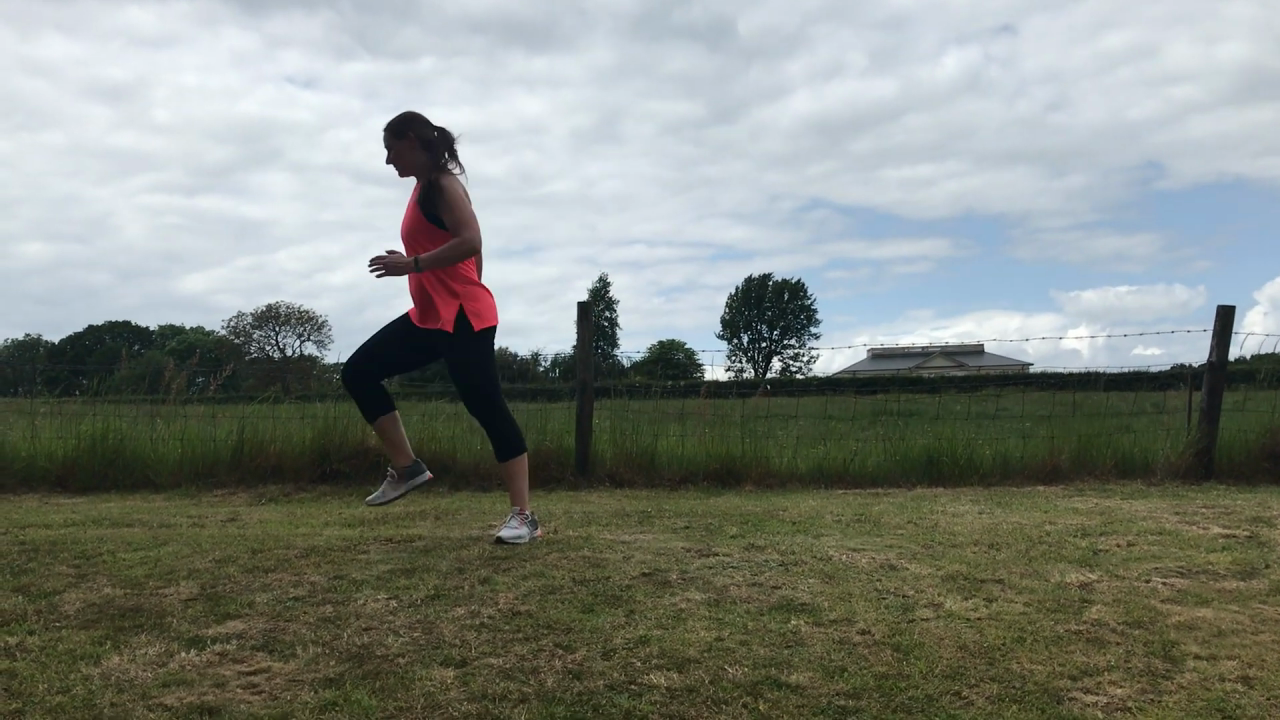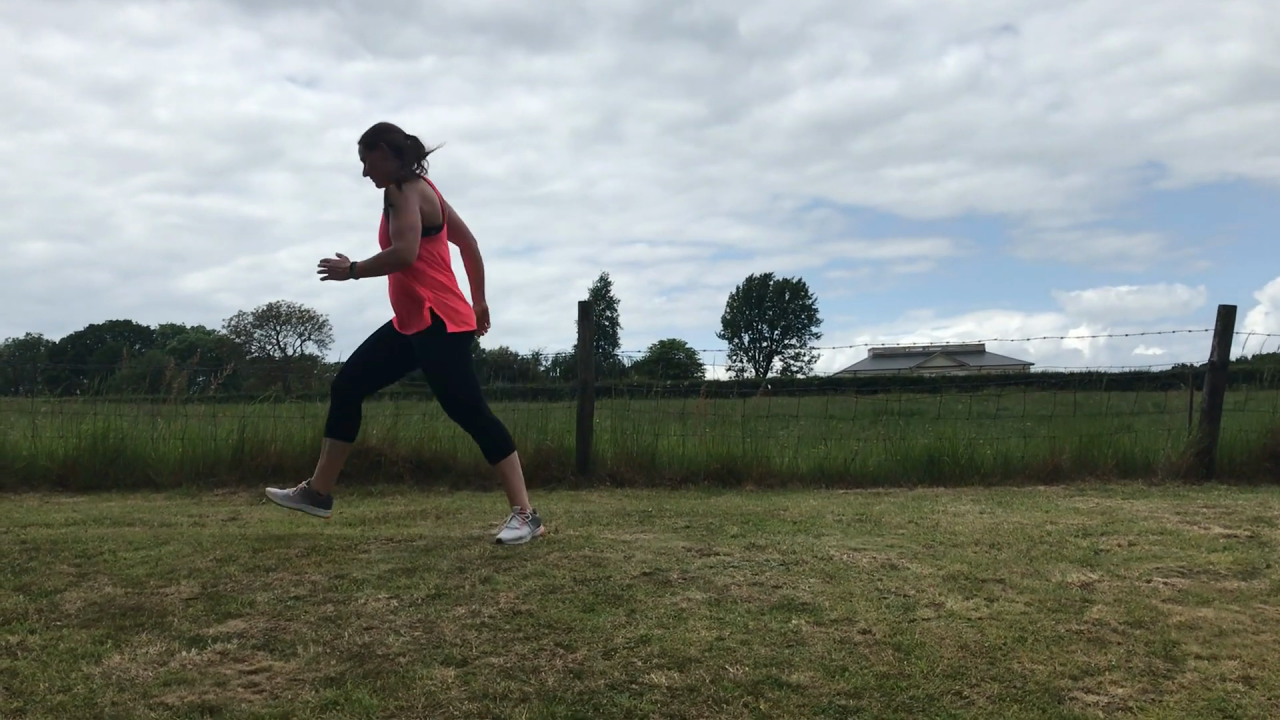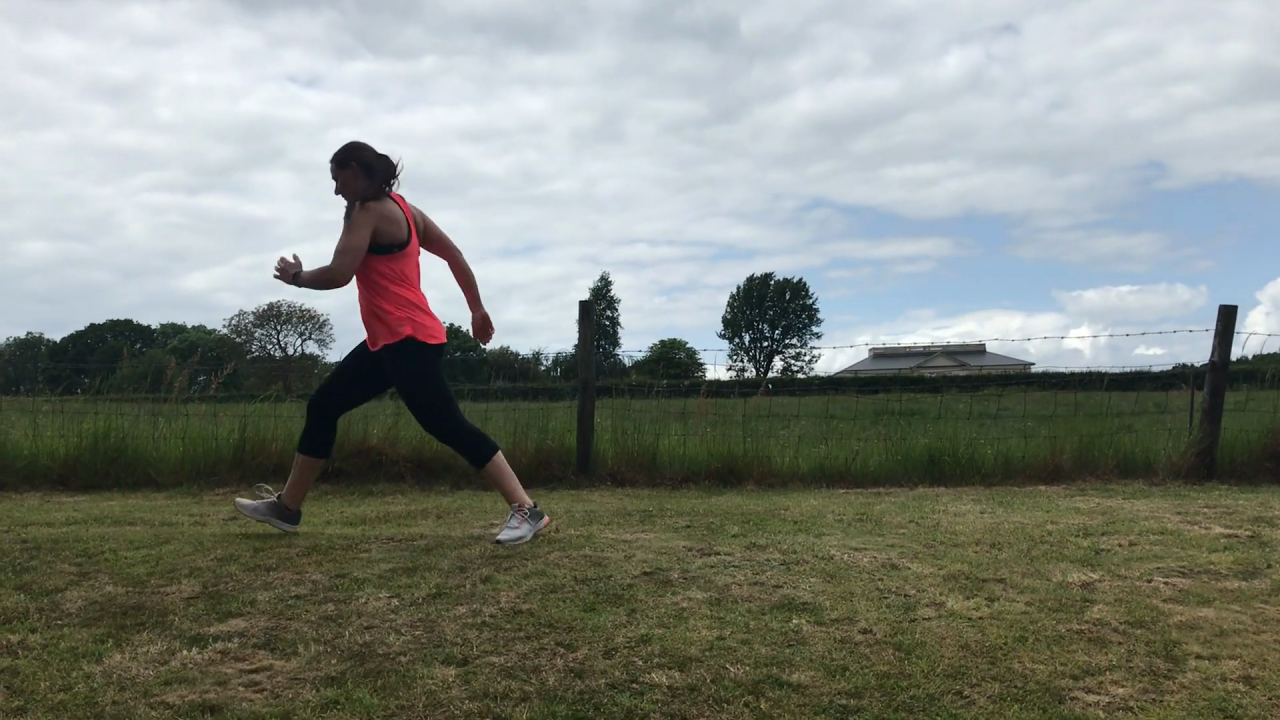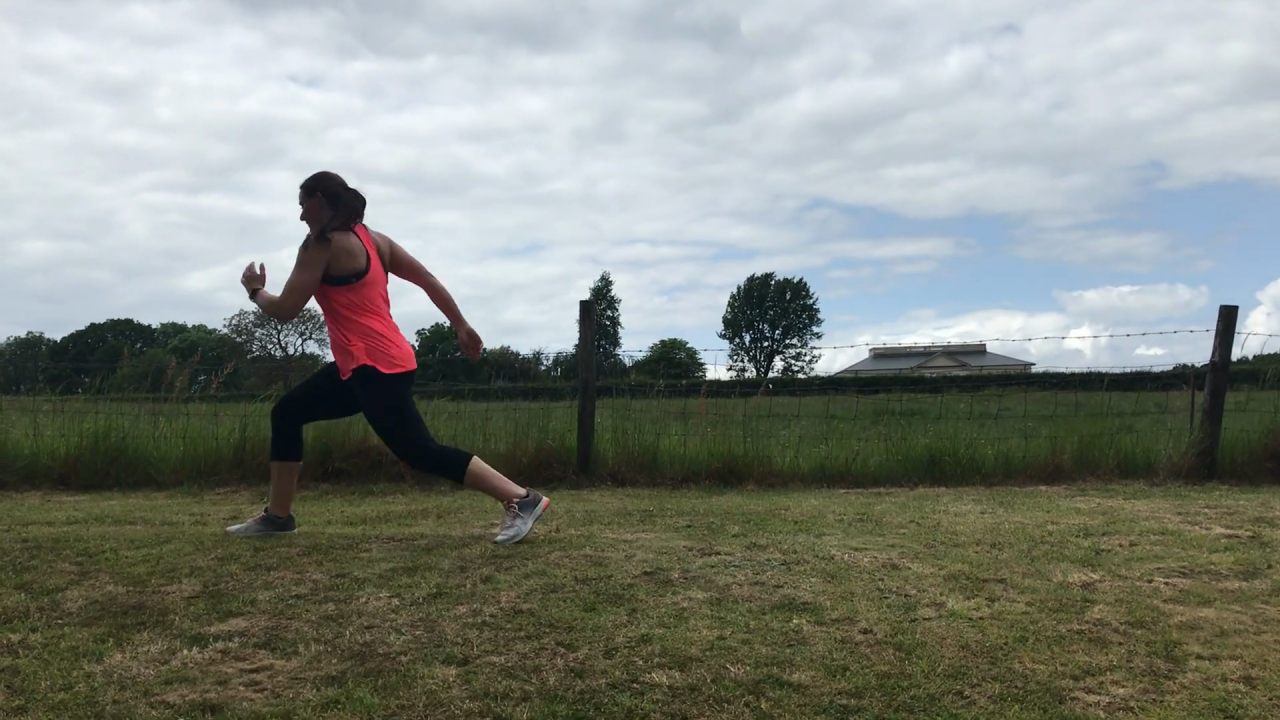
dt=0.1s
person 1, frame 1
left shoulder: (443, 185)
right shoulder: (423, 186)
left elbow: (469, 240)
left wrist: (413, 265)
left hip: (464, 316)
right hip: (427, 315)
left knee: (487, 409)
right knee: (357, 372)
left ankle: (523, 515)
right ankle: (406, 467)
person 1, frame 2
left shoulder: (404, 192)
right shoulder: (420, 190)
left elbow: (407, 251)
right elbow: (468, 243)
left wrist: (355, 268)
right wrist: (479, 303)
left hip: (437, 323)
right hip: (413, 323)
left knee: (470, 413)
right knee: (346, 388)
left ankle: (524, 515)
right ankle: (317, 492)
person 1, frame 3
left shoulder: (366, 211)
right shoulder: (403, 208)
left elbow: (337, 274)
right elbow: (455, 256)
left wrist: (296, 276)
right wrist: (477, 310)
left hip: (405, 336)
right hip: (391, 337)
left knee: (445, 424)
right knee: (323, 404)
left ankle: (526, 510)
right ankle: (287, 506)
person 1, frame 4
left shoulder: (322, 244)
right shoulder: (372, 239)
left elbow: (285, 309)
right elbow: (428, 280)
left wrist: (255, 290)
right wrist: (461, 326)
left hip: (373, 366)
right hip: (367, 363)
left knee: (420, 451)
right knee: (287, 412)
left ankle: (520, 501)
right ankle: (278, 515)
